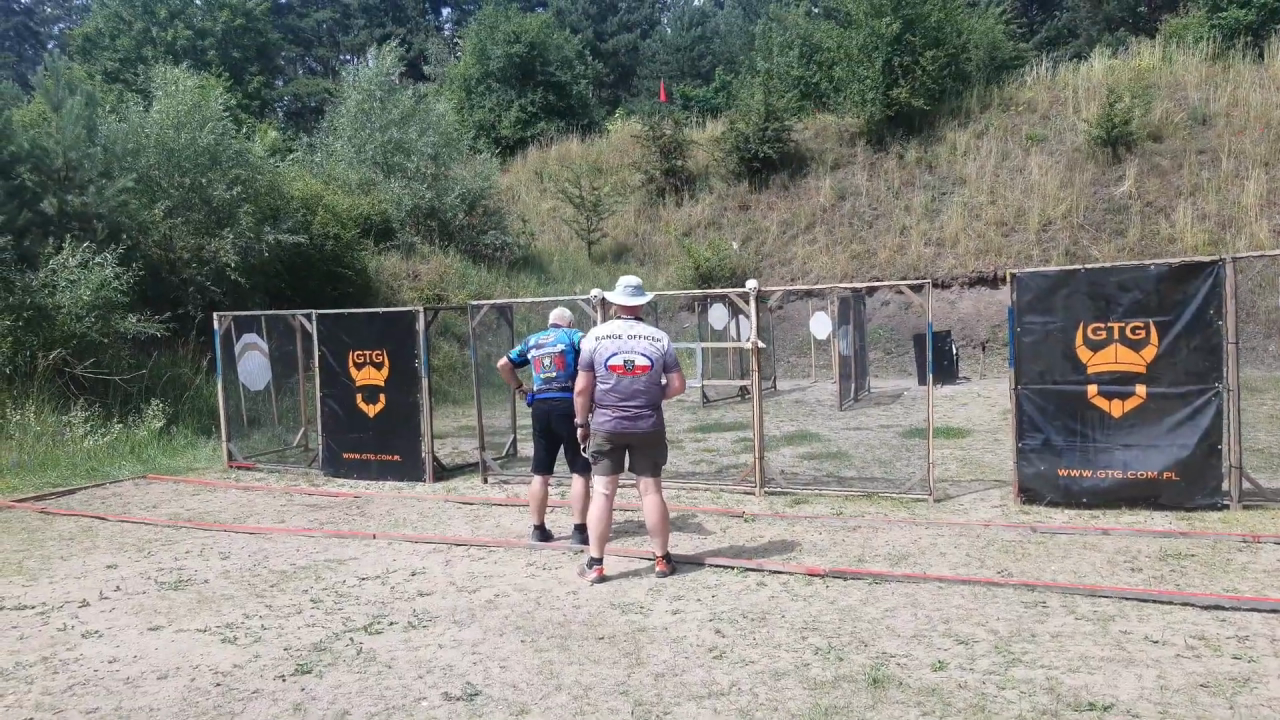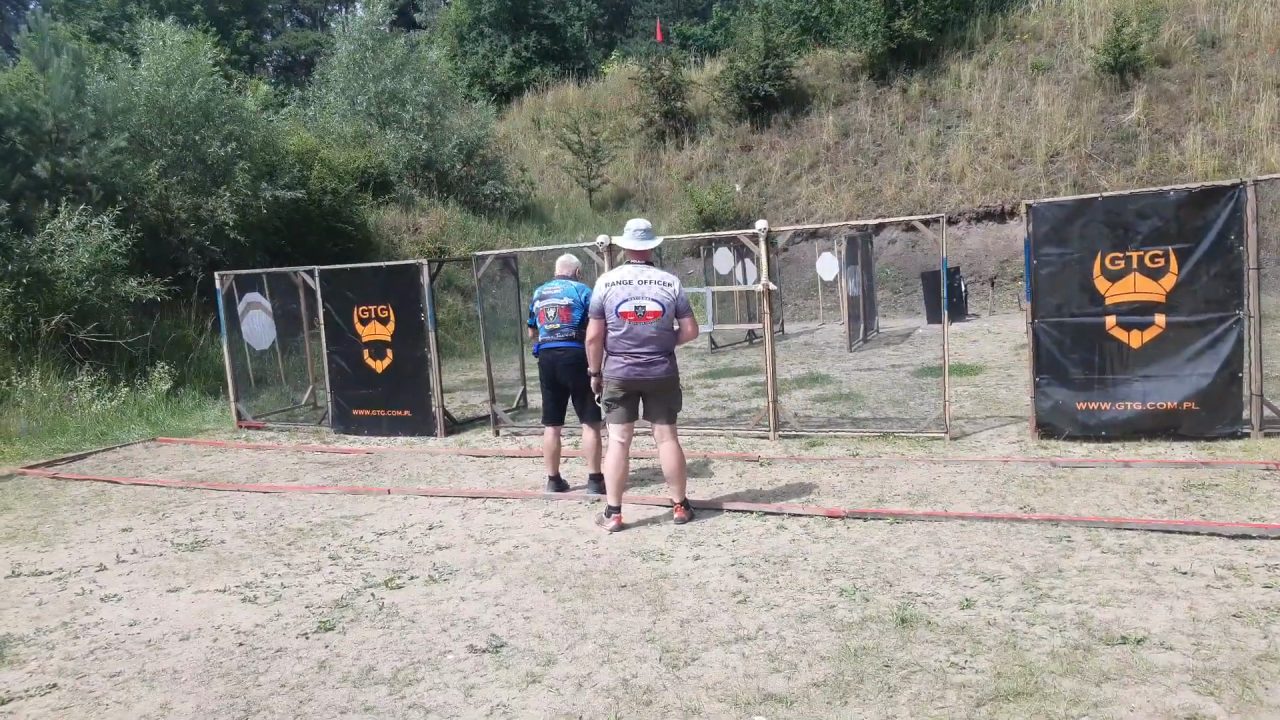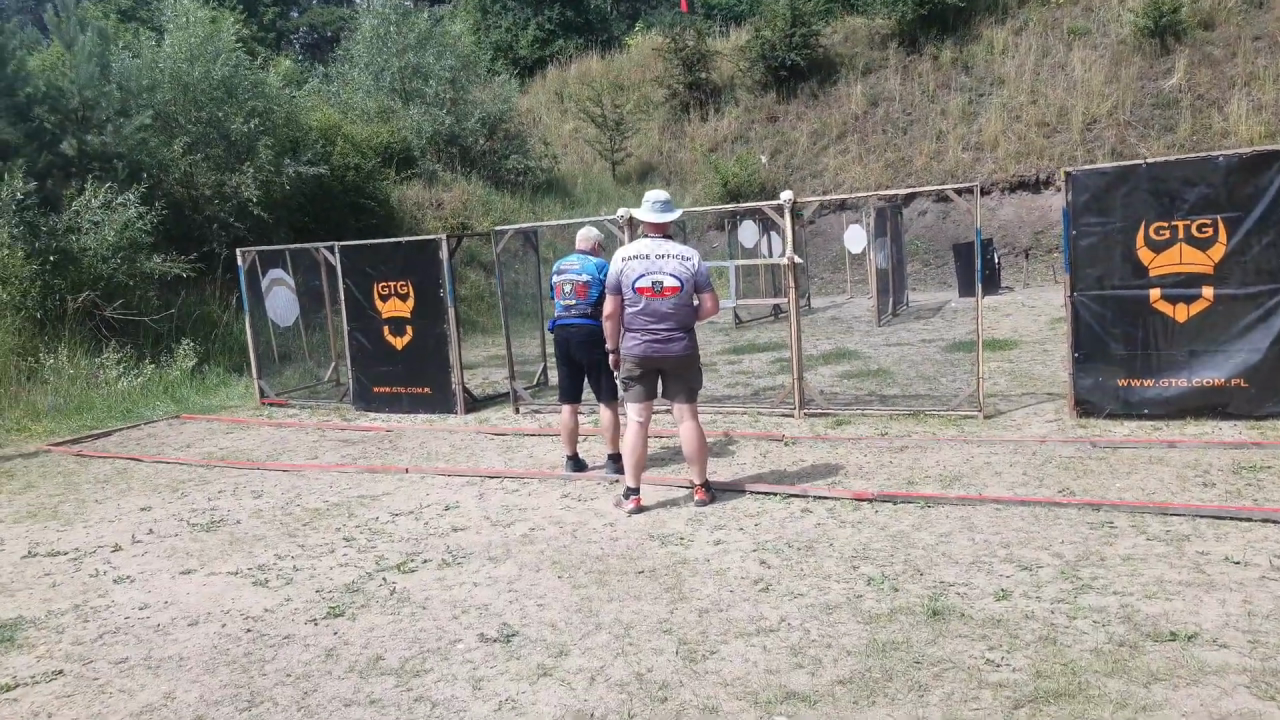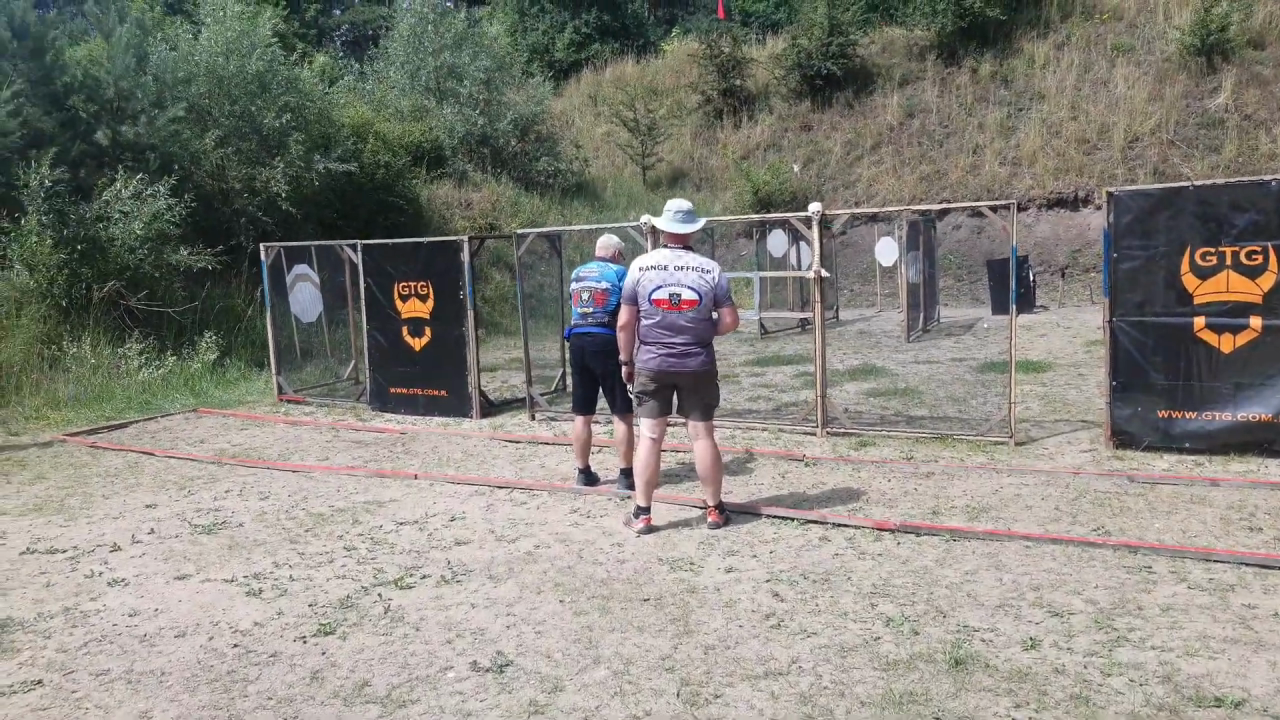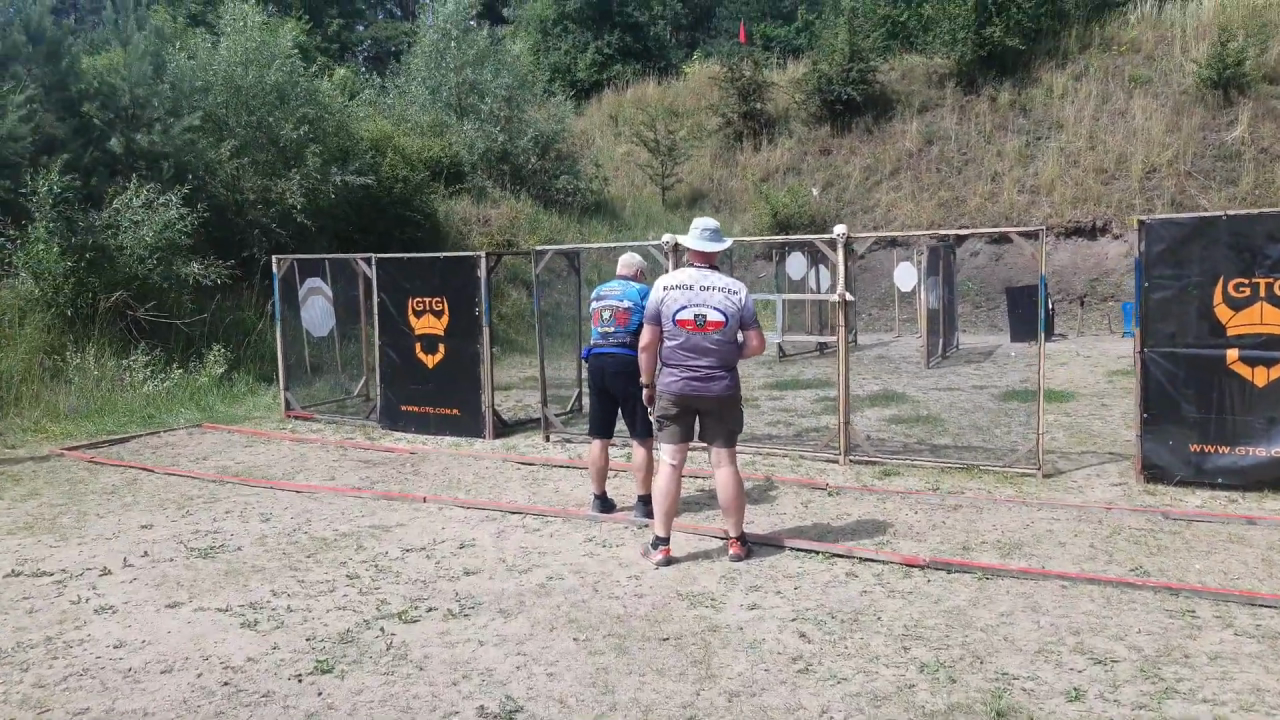
dt=0.4s
person 1, frame 1
left shoulder: (596, 335)
right shoulder: (659, 338)
left elbow: (582, 388)
right elbow: (677, 385)
left wrist: (581, 422)
left hip: (606, 425)
right hip: (648, 426)
left knee: (602, 492)
right knee: (651, 490)
left ankle: (595, 564)
right ankle: (662, 559)
person 1, frame 2
left shoulder: (606, 282)
right shoulder: (670, 282)
left elbow: (593, 336)
right elbow: (690, 330)
left wrist: (595, 372)
left hip: (618, 372)
right hip: (661, 372)
left knee: (618, 440)
right knee: (667, 437)
left ankle: (613, 513)
right ankle: (680, 506)
person 1, frame 3
left shoulder: (623, 256)
right shoulder: (689, 256)
left elbow: (610, 313)
right elbow: (710, 306)
left wrist: (613, 349)
left hip: (636, 350)
right hip: (680, 349)
left knee: (636, 420)
right knee: (687, 417)
left ankle: (631, 495)
right ankle: (701, 488)
person 1, frame 4
left shoulder: (640, 266)
right shoulder: (710, 269)
left elbow: (625, 323)
right elbow: (730, 321)
left wrist: (626, 360)
left hip: (651, 363)
right hip: (697, 364)
left knee: (649, 437)
right knee: (702, 436)
left ankle: (642, 514)
right ankle: (715, 510)
person 1, frame 5
left shoulder: (665, 284)
right shoulder: (737, 290)
left elbow: (647, 344)
right elbow: (756, 345)
left wrist: (647, 383)
left hip: (674, 387)
right hip: (721, 389)
left knee: (670, 463)
right knee: (725, 463)
left ankle: (660, 544)
right ankle: (736, 542)
person 2, frame 1
left shoulder: (532, 341)
right shoulder: (571, 335)
left elbow: (503, 364)
left wrist: (518, 387)
left hip: (541, 407)
right hip: (568, 406)
left knee: (540, 473)
right knee: (580, 472)
left ankle: (538, 529)
right ankle: (579, 531)
person 2, frame 2
left shoulder: (538, 294)
right shoulder: (580, 289)
left elbow: (532, 332)
left hip: (546, 358)
right hip: (574, 357)
left knee: (552, 425)
right knee: (590, 422)
left ankle: (553, 480)
right ankle: (595, 480)
person 2, frame 3
left shoulder: (557, 267)
right shoulder: (599, 265)
left hip: (562, 334)
right hip: (590, 334)
left knee: (569, 403)
right knee: (608, 400)
left ankle: (572, 459)
right ankle: (613, 460)
person 2, frame 4
left shoulder: (577, 274)
right shoulder: (619, 272)
left hip: (578, 342)
right hip: (606, 343)
left knee: (582, 414)
right knee: (622, 413)
left ankle: (584, 472)
right ankle: (626, 475)
person 2, frame 5
left shoulder: (597, 292)
right shoulder: (642, 291)
left hip: (597, 363)
right hip: (627, 365)
left knee: (599, 438)
right knee: (642, 438)
left ankle: (599, 499)
right ankle: (643, 503)
